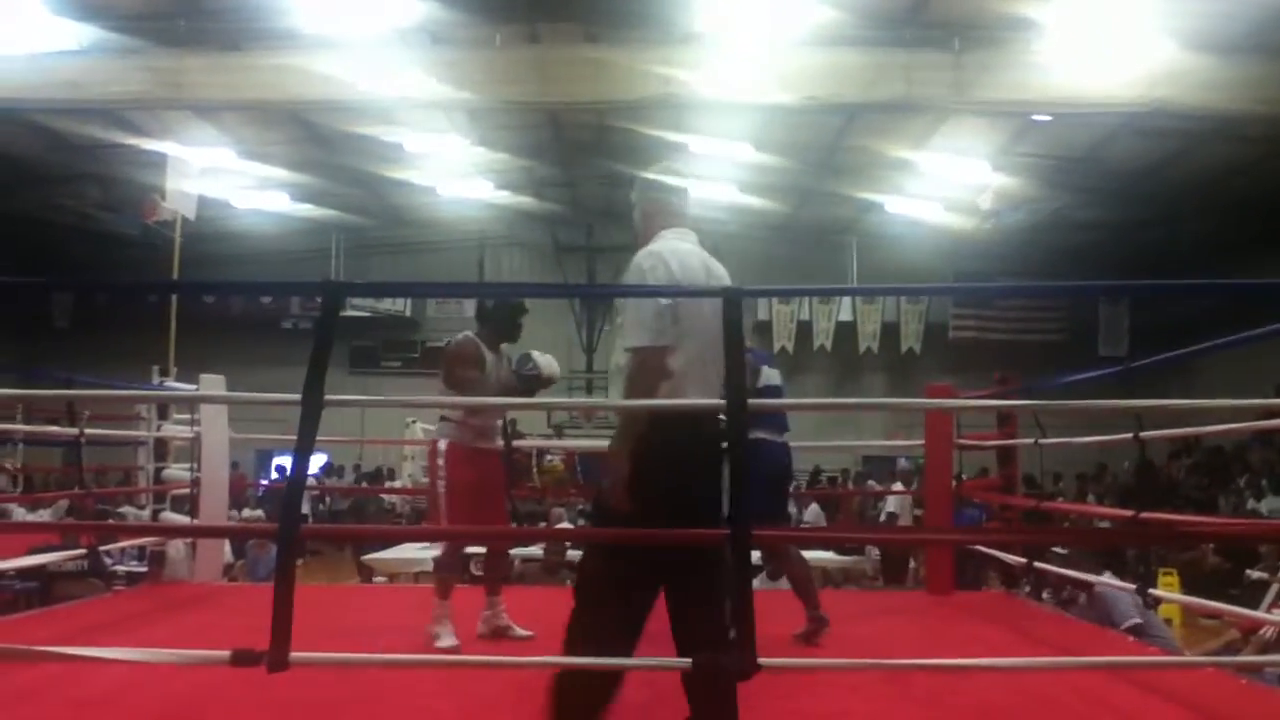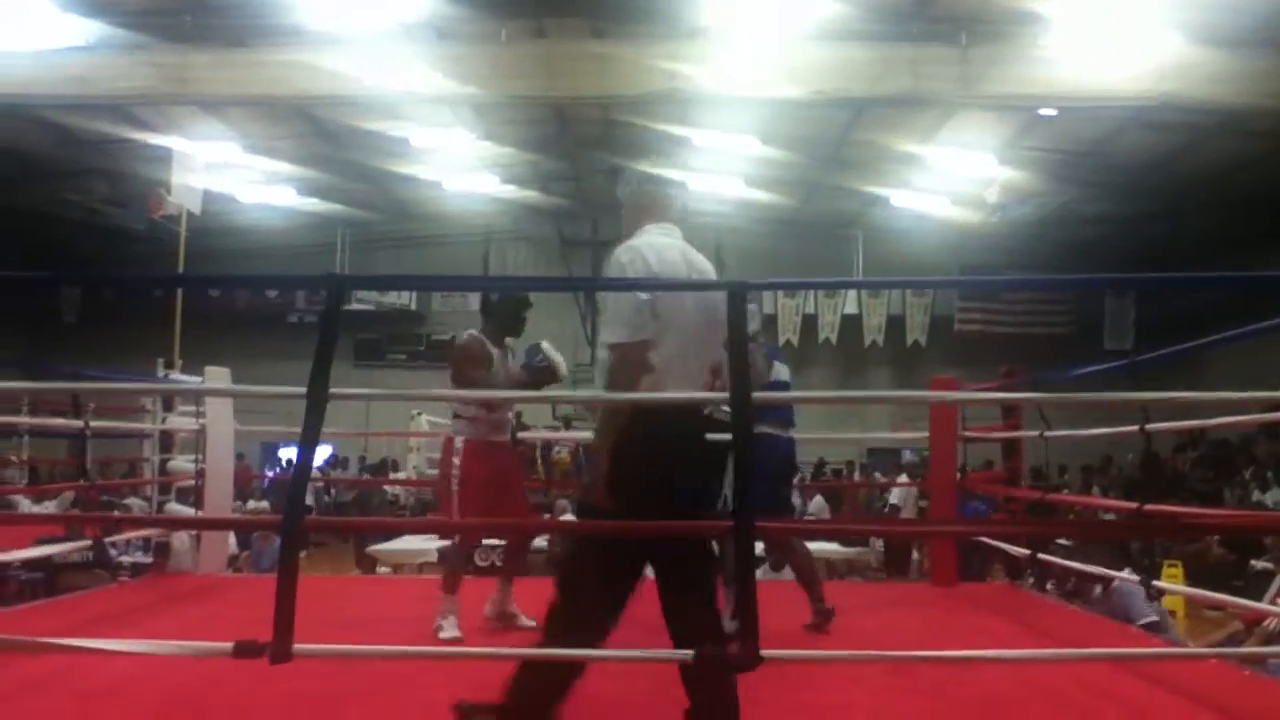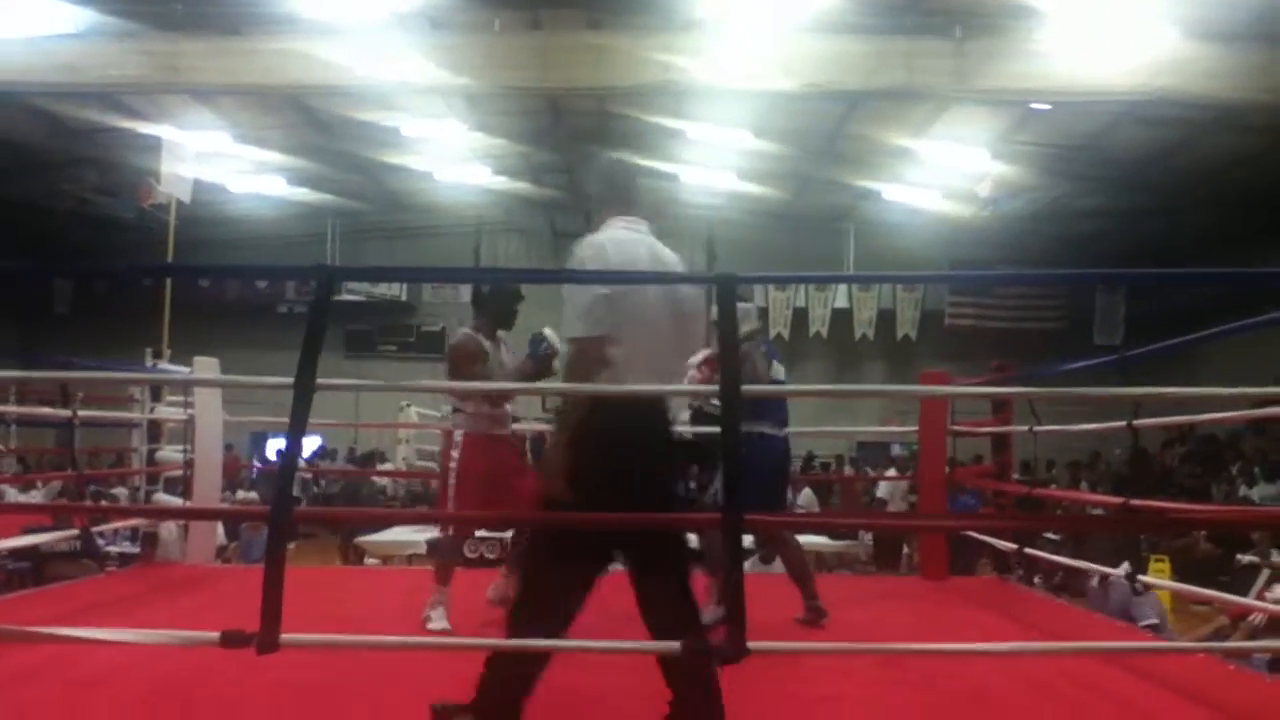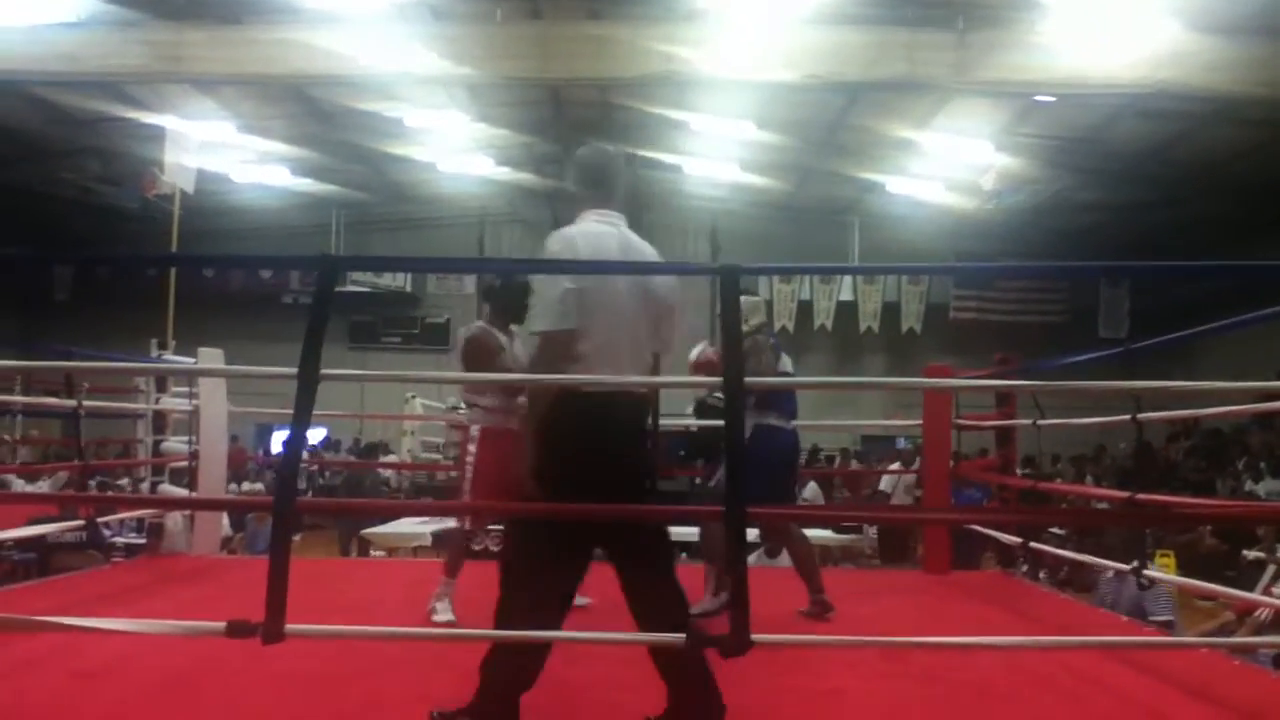
dt=0.1s
person 1, frame 1
left shoulder: (653, 259)
right shoulder: (717, 269)
left elbow: (646, 369)
left wrist: (619, 458)
left hip: (663, 439)
right hip: (707, 441)
left knee: (607, 586)
right knee: (700, 593)
person 1, frame 2
left shoulder: (632, 255)
right shoulder: (704, 267)
left elbow: (626, 365)
left wrist: (601, 456)
left hip: (645, 435)
right hip: (691, 436)
left knee: (589, 584)
right knee: (690, 585)
person 1, frame 3
left shoulder: (596, 249)
right shoulder: (673, 261)
left elbow: (585, 360)
left wrist: (558, 450)
left hip: (605, 430)
right hip: (654, 429)
left knee: (550, 576)
right knee: (663, 576)
person 1, frame 4
left shoulder: (567, 243)
right shoulder: (650, 257)
left elbow: (552, 351)
left wrist: (527, 441)
left hip: (574, 419)
right hip: (626, 422)
left knee: (535, 568)
right knee: (645, 565)
person 2, frame 1
left shoulder: (500, 354)
right shoulder: (463, 348)
right elbow: (475, 398)
left wrist: (530, 384)
right wrist: (517, 382)
left hip: (489, 451)
right hip: (457, 449)
left knee: (499, 538)
right knee: (457, 538)
left ankle: (494, 616)
right ankle: (442, 621)
person 2, frame 2
left shoulder: (508, 349)
right shoulder: (470, 346)
right elbow: (489, 397)
left wrist: (539, 376)
right wrist: (529, 375)
left hip: (501, 446)
right hip: (471, 447)
right knee: (466, 534)
left ankle: (503, 603)
right ankle: (447, 613)
person 2, frame 3
left shoulder: (500, 342)
right shoulder: (466, 343)
right elbow: (492, 393)
left wrist: (534, 367)
right wrist: (532, 366)
left hip: (501, 439)
right hip: (470, 441)
right knee: (459, 526)
left ankle: (506, 586)
right ankle: (437, 604)
person 2, frame 4
left shoulder: (511, 335)
right shoulder: (480, 337)
right elbow: (511, 385)
left hip: (516, 434)
right hip: (488, 436)
right knee: (473, 521)
right ankle: (442, 596)
person 3, frame 1
left shoulder: (743, 361)
right shoulder: (762, 360)
left hip: (754, 451)
right hip: (775, 451)
right knee: (777, 541)
right ankle: (814, 613)
person 3, frame 2
left shoulder: (752, 352)
right shoulder: (773, 357)
left hip: (761, 447)
right hip: (781, 447)
right knee: (780, 534)
left ankle: (734, 613)
right ankle: (821, 608)
person 3, frame 3
left shoulder: (750, 352)
right shoulder: (764, 354)
left wrist: (713, 378)
right wrist: (713, 371)
left hip: (754, 444)
right hip: (774, 446)
right knee: (774, 530)
left ankle: (719, 601)
right ankle: (813, 604)
person 3, frame 4
left shoulder: (760, 344)
right shoulder: (769, 348)
left elbow: (756, 382)
right elbow: (751, 386)
right wrist: (712, 363)
left hip: (764, 438)
right hip: (782, 439)
right knee: (781, 525)
left ankle: (717, 593)
right ankle: (820, 599)
